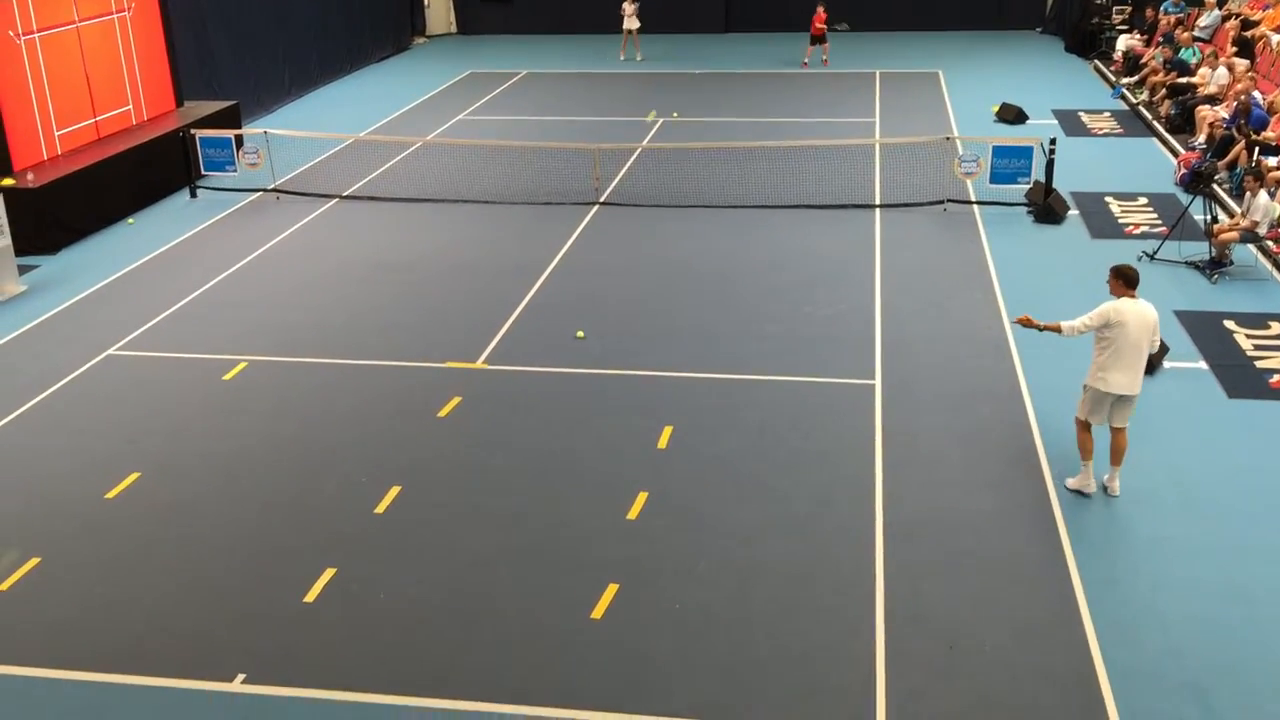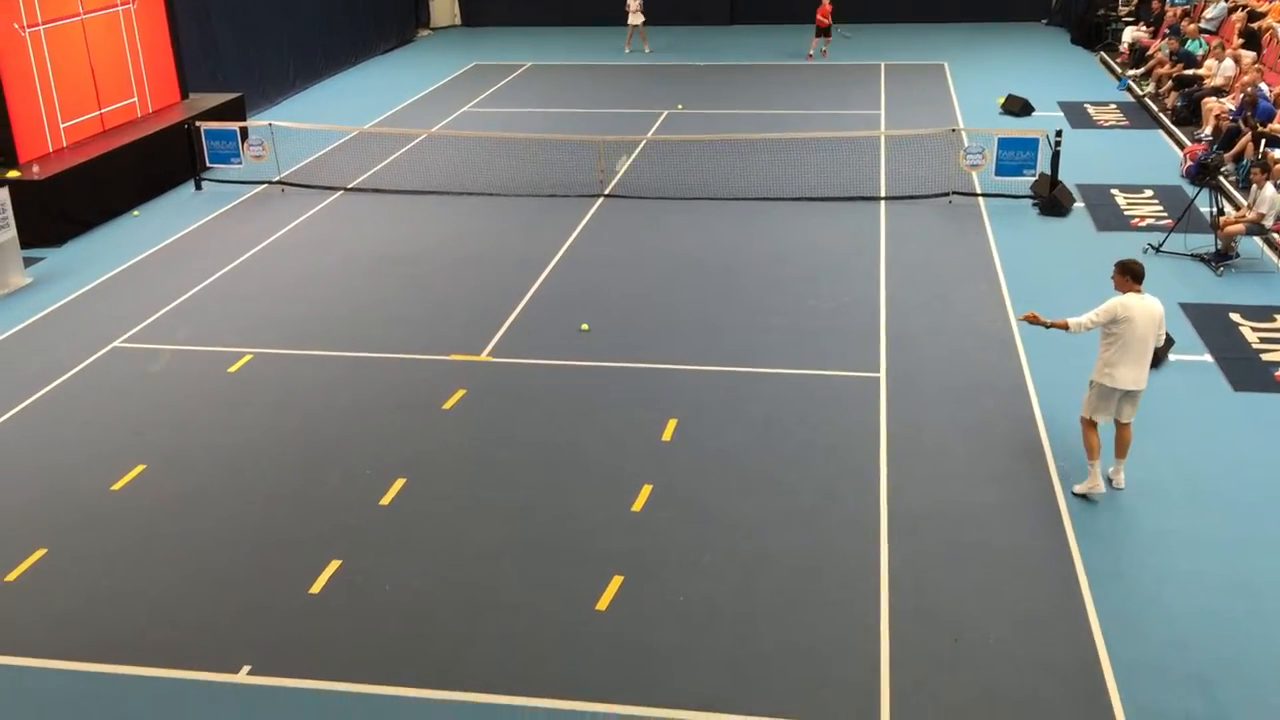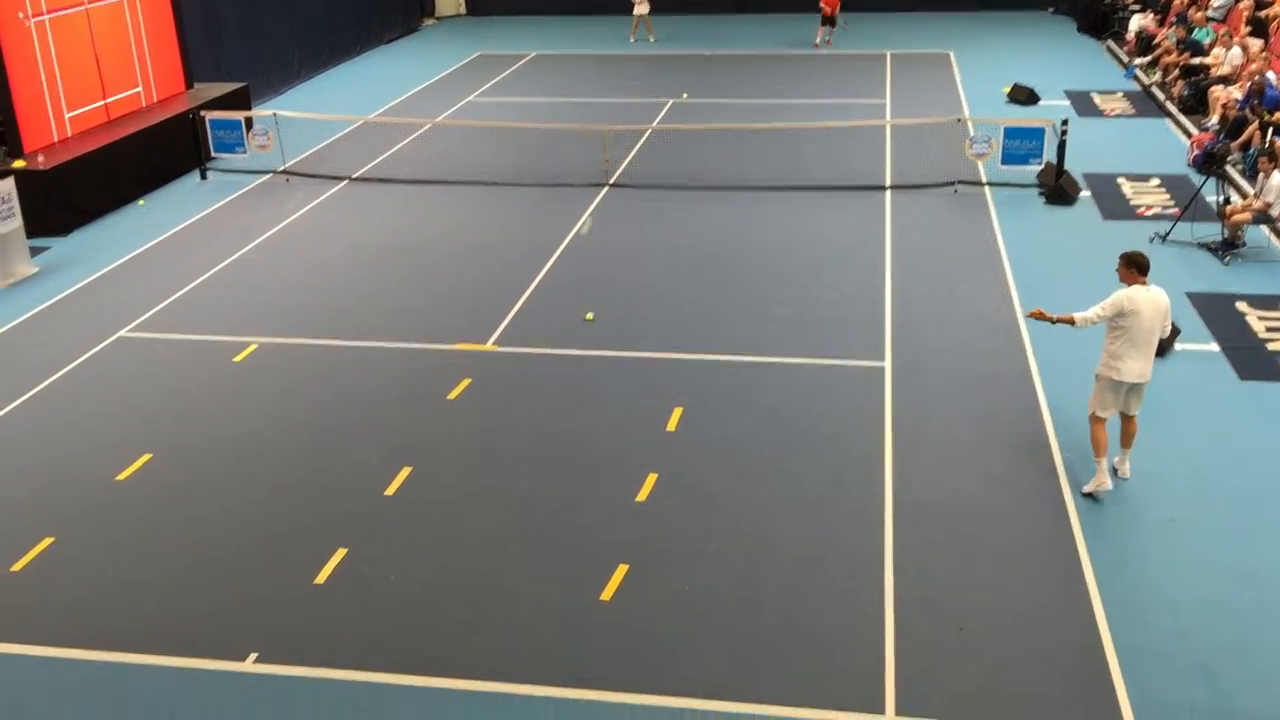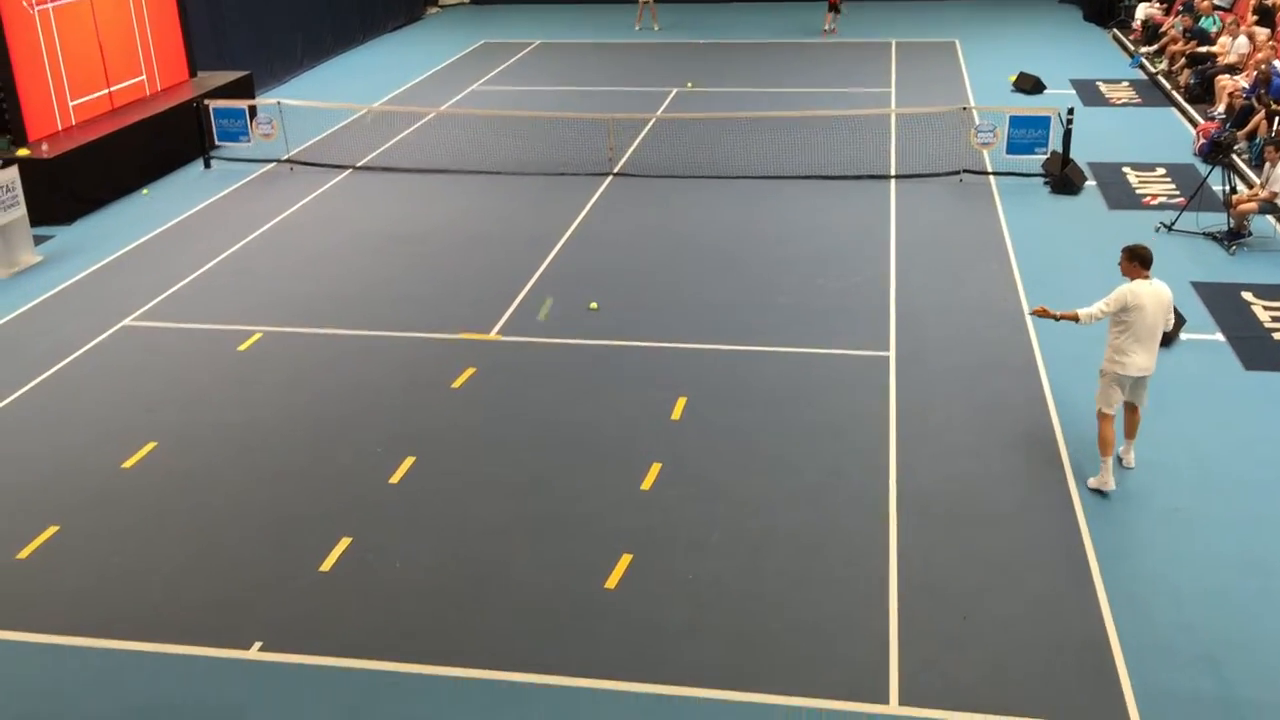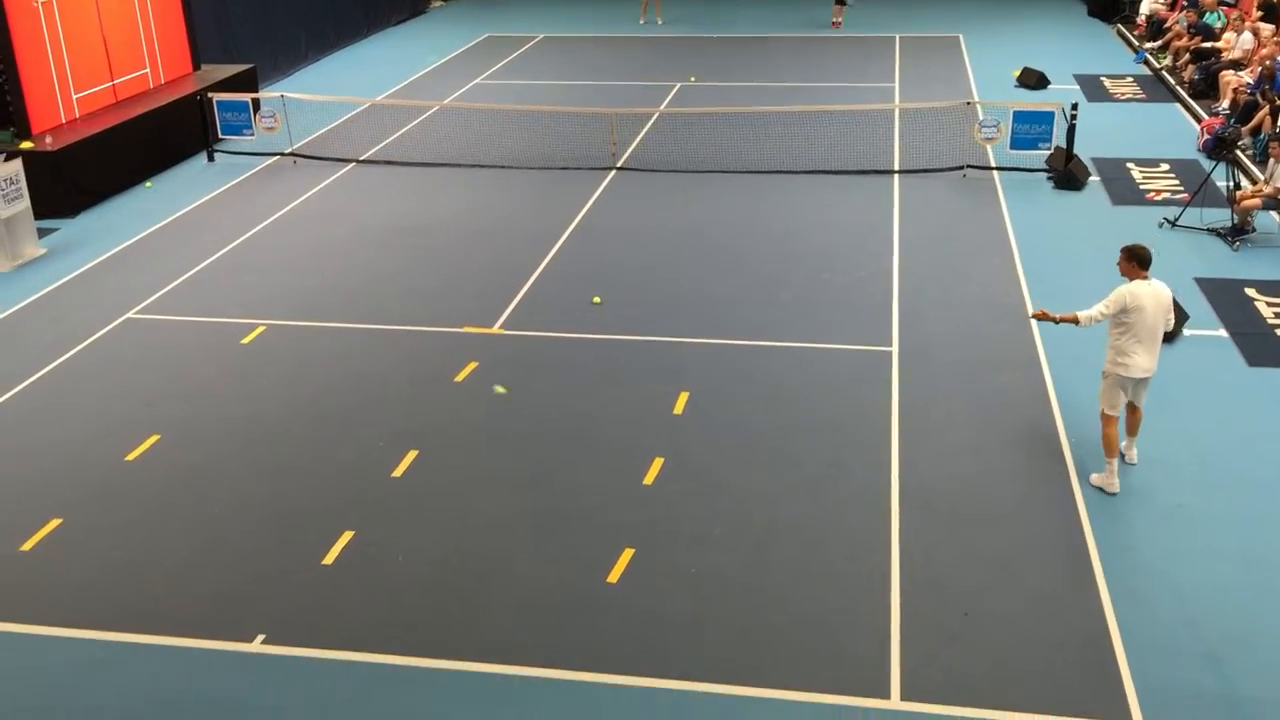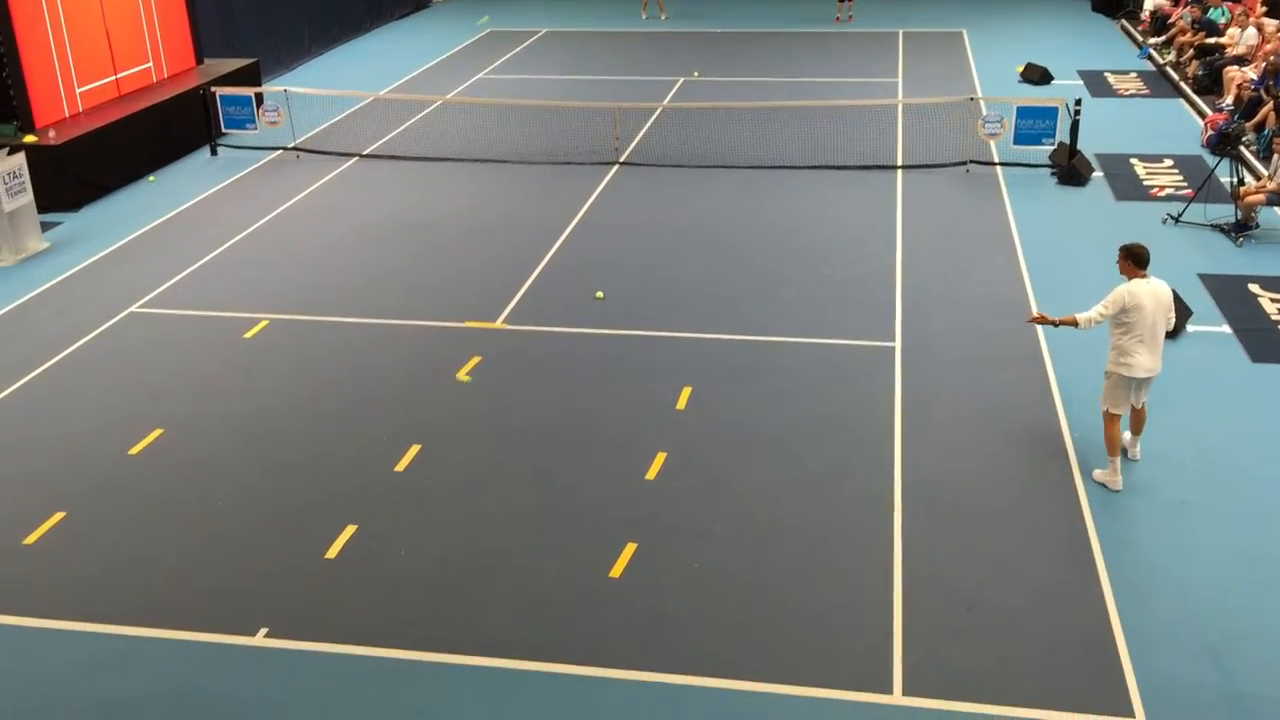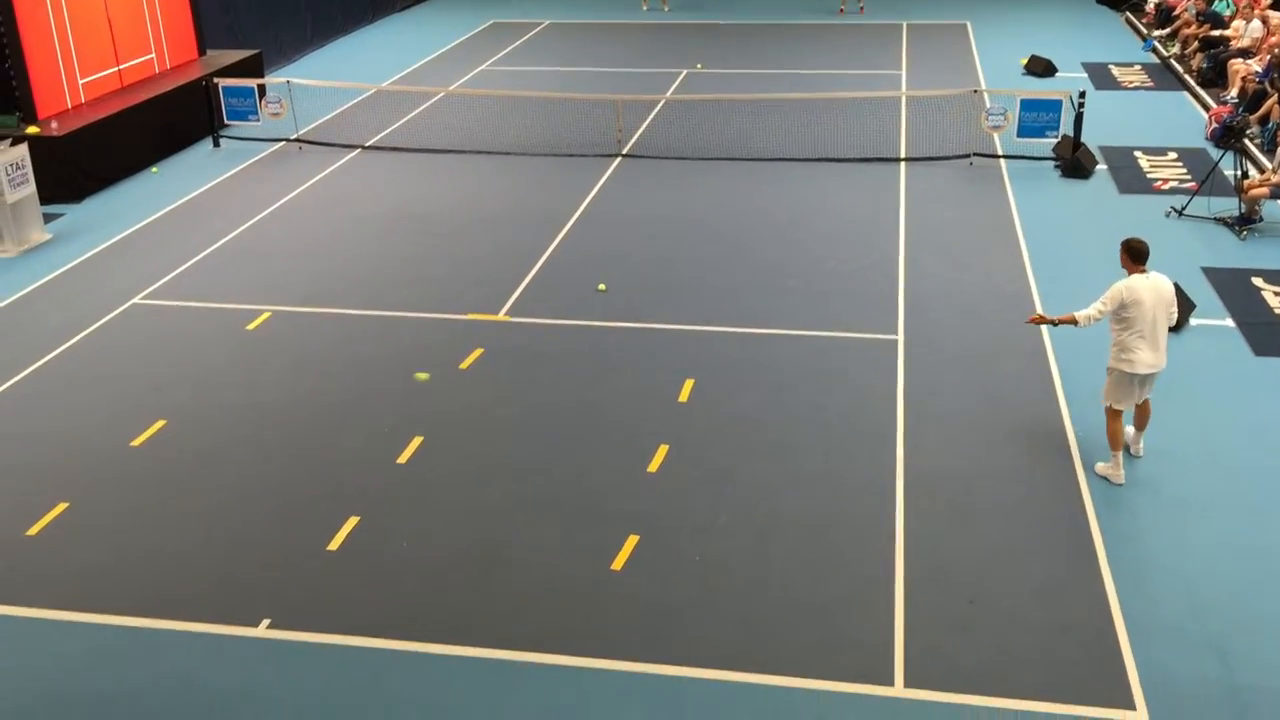
dt=0.1s
person 1, frame 1
left shoulder: (1112, 310)
right shoulder: (1151, 312)
left elbow: (1075, 327)
right elbow: (1154, 347)
left wrist: (1039, 326)
left hip: (1103, 381)
right hip: (1132, 383)
left knee: (1082, 423)
right knee: (1119, 430)
left ankle: (1086, 479)
right ankle: (1113, 481)
person 1, frame 2
left shoulder: (1118, 305)
right shoulder: (1157, 306)
left elbow: (1082, 324)
right elbow: (1159, 341)
left wrist: (1046, 323)
left hip: (1109, 377)
right hip: (1137, 379)
left knee: (1088, 422)
right knee: (1124, 425)
left ankle: (1094, 479)
right ankle: (1117, 474)
person 1, frame 3
left shoulder: (1124, 298)
right shoulder: (1162, 297)
left elbow: (1088, 318)
right elbow: (1165, 332)
left wrist: (1052, 318)
left hip: (1115, 370)
right hip: (1142, 371)
left knee: (1097, 419)
right knee: (1129, 416)
left ankle: (1102, 477)
right ankle: (1123, 464)
person 1, frame 4
left shoulder: (1127, 292)
right shoulder: (1165, 291)
left elbow: (1092, 314)
right elbow: (1168, 325)
left wrist: (1055, 315)
left hip: (1120, 364)
right hip: (1146, 364)
left knee: (1105, 416)
right knee: (1133, 407)
left ankle: (1106, 477)
right ankle: (1128, 453)
person 1, frame 5
left shoulder: (1126, 293)
right shoulder: (1164, 291)
left elbow: (1092, 316)
right elbow: (1168, 325)
left wrist: (1055, 318)
left hip: (1122, 366)
right hip: (1148, 364)
left knee: (1109, 418)
right knee: (1134, 406)
left ankle: (1111, 477)
right ankle: (1130, 449)
person 1, frame 6
left shoulder: (1124, 293)
right shoulder: (1164, 289)
left elbow: (1091, 318)
right elbow: (1169, 324)
left wrist: (1053, 321)
left hip: (1125, 366)
right hip: (1152, 363)
left knee: (1112, 416)
right knee: (1138, 405)
left ankle: (1114, 474)
right ankle: (1133, 446)
person 1, frame 7
left shoulder: (1123, 289)
right shoulder: (1165, 283)
left elbow: (1090, 315)
right elbow: (1172, 319)
left wrist: (1053, 320)
left hip: (1127, 362)
right hip: (1156, 359)
left knee: (1114, 411)
right knee: (1142, 400)
left ankle: (1116, 468)
right ankle: (1136, 442)
